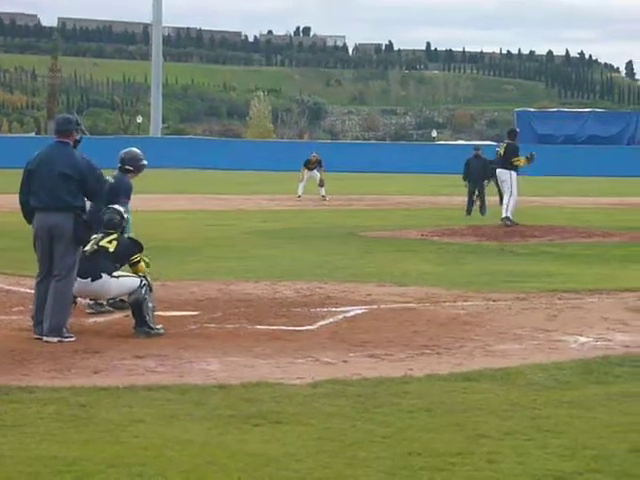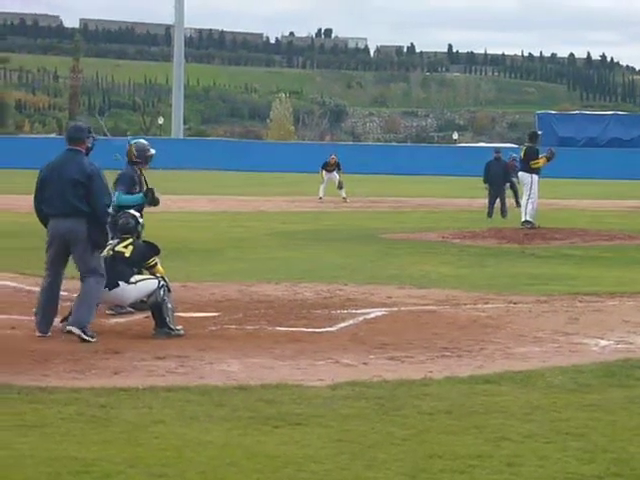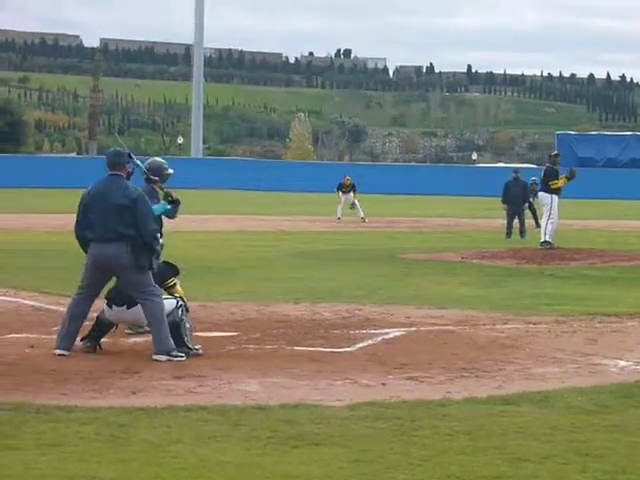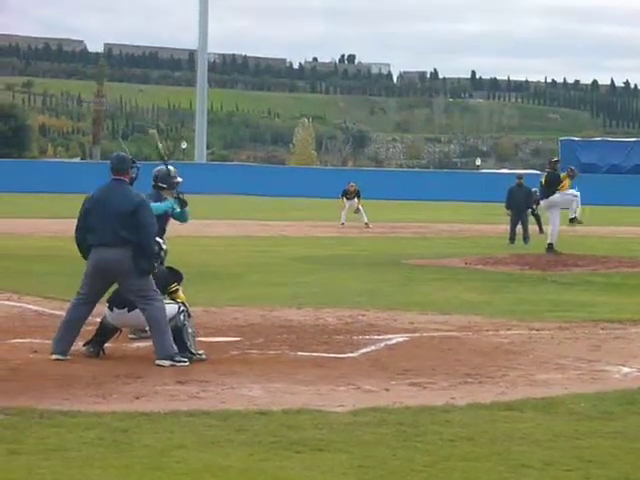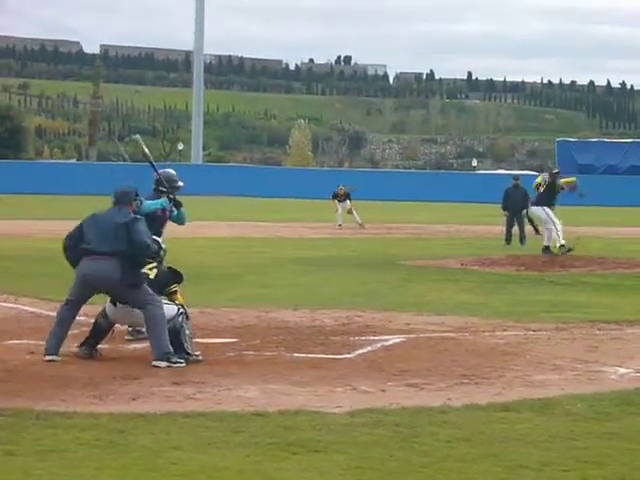
dt=0.7s
person 1, frame 1
left shoulder: (37, 159)
right shoulder: (79, 161)
left elbow: (24, 194)
right elbow: (98, 193)
left wrist: (32, 219)
right wrist: (92, 171)
left hip: (41, 219)
right hip: (67, 220)
left knee: (44, 274)
right knee: (63, 274)
left ankle: (40, 326)
right ankle: (55, 329)
person 1, frame 2
left shoulder: (49, 167)
right shoulder: (89, 168)
left elbow: (38, 202)
right elbow: (101, 204)
left wrist: (50, 224)
right wrist: (101, 229)
left hip: (56, 225)
right hip: (82, 226)
left knee: (52, 275)
right knee: (94, 275)
left ankle: (42, 326)
right ankle: (79, 323)
person 1, frame 3
left shoulder: (91, 192)
right shoulder: (133, 193)
left elbow: (79, 228)
right elbow: (148, 228)
left wrist: (91, 249)
right wrist: (153, 250)
left hip: (97, 251)
right hip: (125, 252)
left knee: (82, 296)
right knee: (151, 296)
left ankle: (63, 344)
right ankle: (163, 349)
person 1, frame 4
left shoulder: (93, 197)
right shoulder: (137, 199)
left elbow: (80, 233)
right elbow: (148, 235)
left wrist: (90, 256)
right wrist: (149, 261)
left hip: (98, 256)
right hip: (127, 257)
left knee: (82, 302)
right knee: (152, 302)
left ankle: (59, 349)
right ankle: (166, 354)
person 1, frame 5
left shoulder: (92, 218)
right shoulder: (133, 220)
left elbow: (69, 244)
right elbow: (143, 245)
right wrist: (150, 254)
left hip: (86, 268)
right hip: (114, 270)
left knee: (70, 305)
right knee: (152, 304)
left ankle: (51, 350)
right ankle: (163, 356)
person 2, frame 1
left shoulder: (115, 179)
right shoulder: (124, 183)
right elbow: (124, 213)
right wrist: (126, 235)
left hip: (96, 223)
right hip: (98, 225)
left ankle: (112, 298)
right ankle: (94, 302)
person 2, frame 2
left shoulder: (138, 175)
right shoulder: (127, 174)
left elbow: (144, 198)
right elbow: (118, 199)
left wrist: (151, 198)
right wrist: (142, 197)
right ankle: (116, 303)
person 2, frame 3
left shoulder: (155, 193)
right shoulder: (146, 191)
left elbow: (170, 215)
left wrist: (174, 205)
right wrist: (164, 204)
right ankle: (135, 323)
person 2, frame 4
left shoulder: (166, 201)
right shoulder: (151, 198)
left elbow: (183, 219)
right elbow: (150, 210)
left wrist: (182, 206)
right wrist: (172, 202)
right ankle: (137, 327)
person 2, frame 5
left shoulder: (166, 205)
right shoulder: (150, 200)
left elbow: (181, 221)
right elbow: (142, 208)
left wrist: (179, 208)
right wrist: (165, 201)
right ankle: (133, 328)
person 3, frame 1
left shoulder: (94, 238)
right shoulder: (126, 243)
right elbow: (141, 271)
right wrist: (133, 250)
left hip: (77, 285)
right hip: (102, 283)
right knee: (142, 282)
right ankle: (145, 326)
person 3, frame 2
left shoulder: (110, 244)
right shoulder: (141, 247)
right elbow: (160, 274)
right hip: (119, 290)
right knee: (160, 283)
right ankle: (165, 328)
person 3, frame 3
right shoulder: (161, 267)
right elbow: (178, 294)
left hip: (114, 312)
right hip: (139, 311)
right knee: (178, 303)
left ankle: (90, 341)
right ankle: (184, 347)
person 3, frame 4
right shoulder: (164, 272)
right elbow: (180, 300)
left hip: (115, 314)
right hip: (141, 314)
right knee: (180, 310)
left ankle: (93, 347)
right ankle: (187, 353)
person 3, frame 5
right shoulder: (164, 272)
right elbow: (177, 304)
left hip: (116, 310)
left knee: (107, 314)
right knee: (178, 312)
left ankle: (87, 347)
right ankle: (183, 353)
